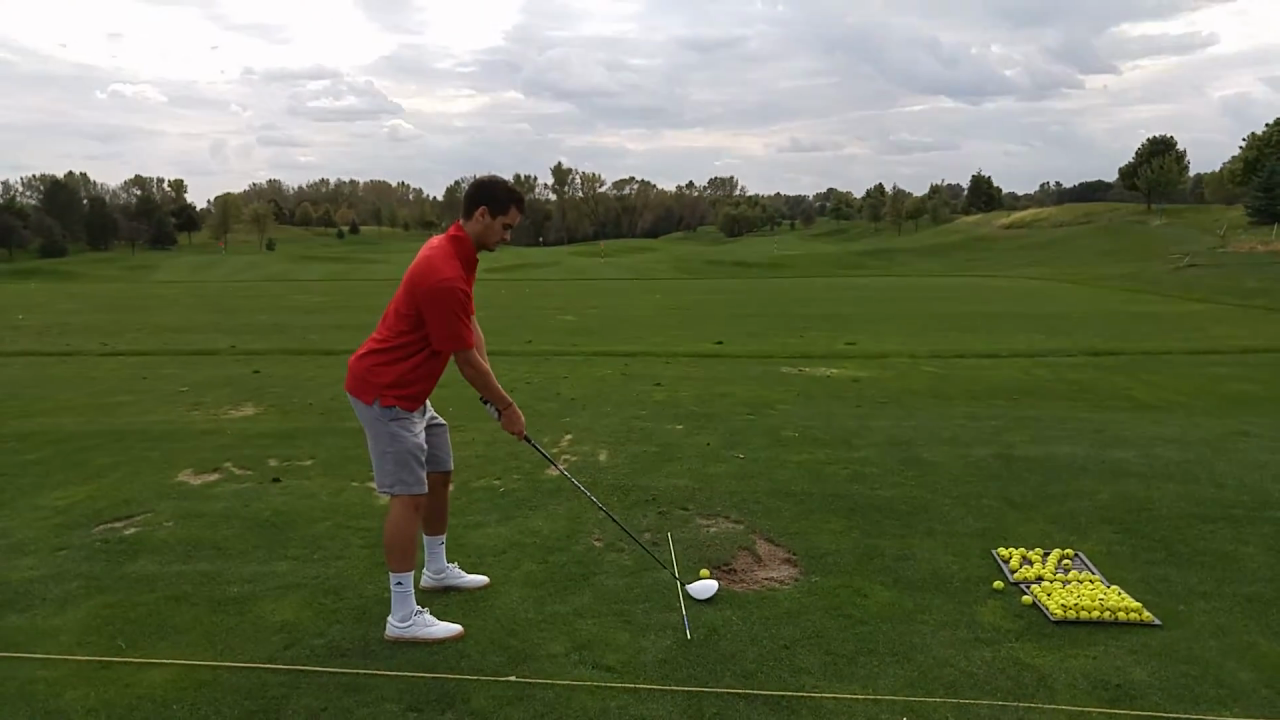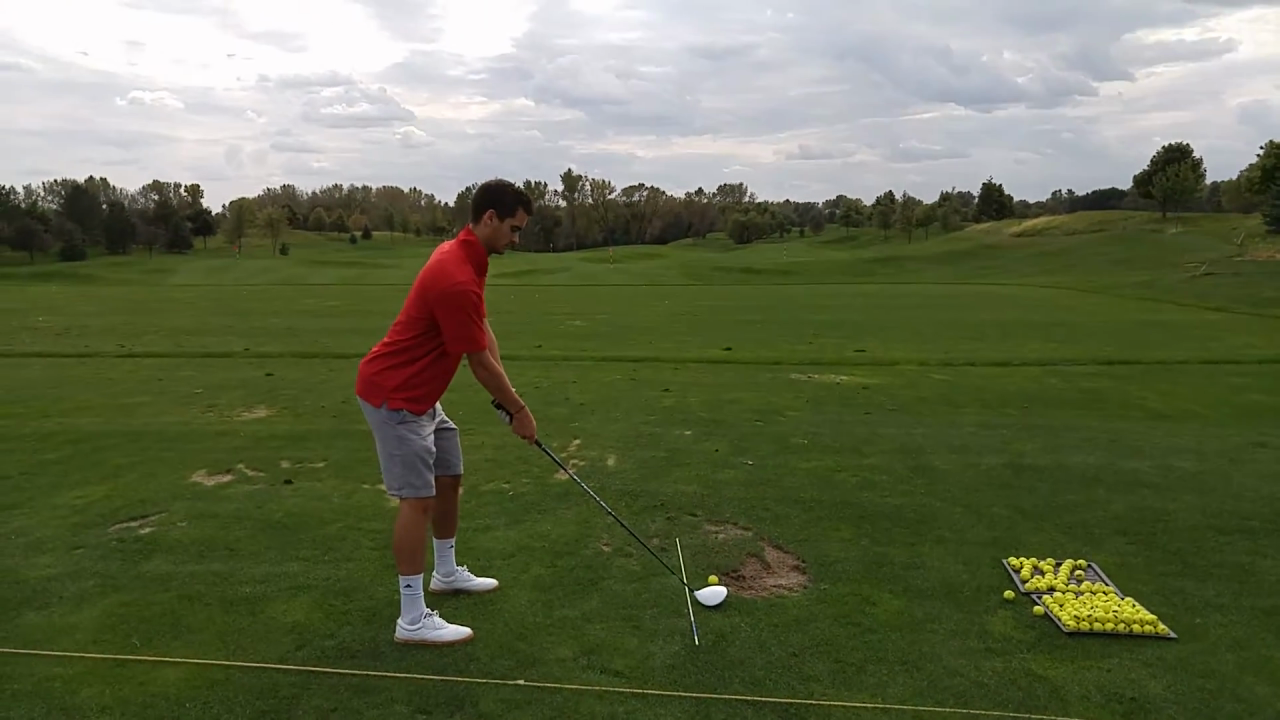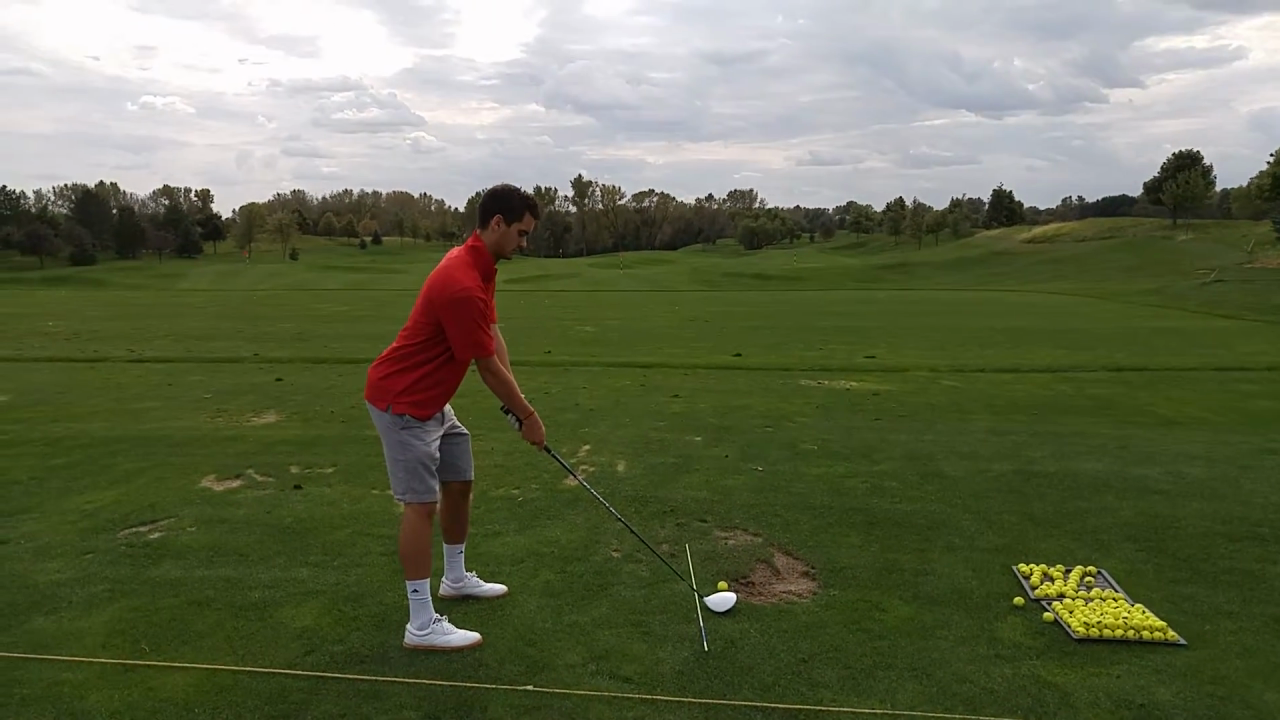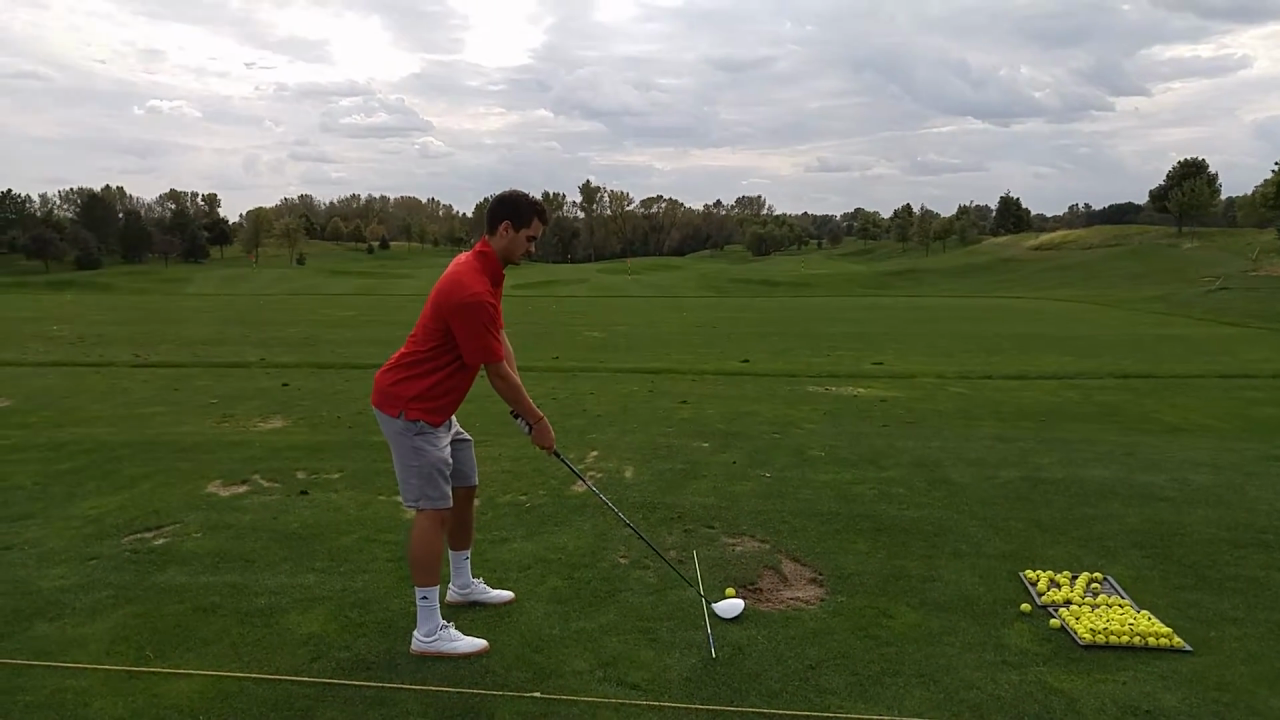
dt=0.3s
person 1, frame 1
left shoulder: (453, 249)
right shoulder: (444, 275)
left elbow: (470, 328)
right elbow: (466, 359)
left wrist: (493, 390)
right wrist: (506, 407)
left hip: (405, 387)
right hip: (384, 391)
left knee: (438, 475)
right knee: (408, 495)
left ankle: (437, 569)
right ankle: (403, 616)
person 1, frame 2
left shoulder: (465, 255)
right shoulder: (456, 279)
left elbow: (483, 330)
right elbow: (479, 362)
left wrist: (506, 392)
right wrist: (518, 410)
left hip: (419, 392)
right hip: (394, 396)
left knee: (448, 479)
right knee: (416, 498)
left ankle: (447, 572)
right ankle: (413, 619)
person 1, frame 3
left shoulder: (478, 265)
right shoulder: (462, 285)
left elbow: (493, 336)
right elbow: (488, 366)
left wrist: (516, 398)
right wrist: (527, 415)
left hip: (430, 398)
right hip: (402, 401)
left knee: (459, 484)
right knee: (421, 503)
left ankle: (456, 578)
right ankle: (421, 624)
person 1, frame 4
left shoulder: (484, 267)
right shoulder: (471, 290)
left elbow: (500, 342)
right elbow: (497, 373)
left wrist: (523, 405)
right wrist: (537, 420)
left hip: (433, 403)
right hip: (409, 406)
left knee: (463, 491)
right knee: (432, 509)
left ankle: (462, 585)
right ankle: (428, 632)
